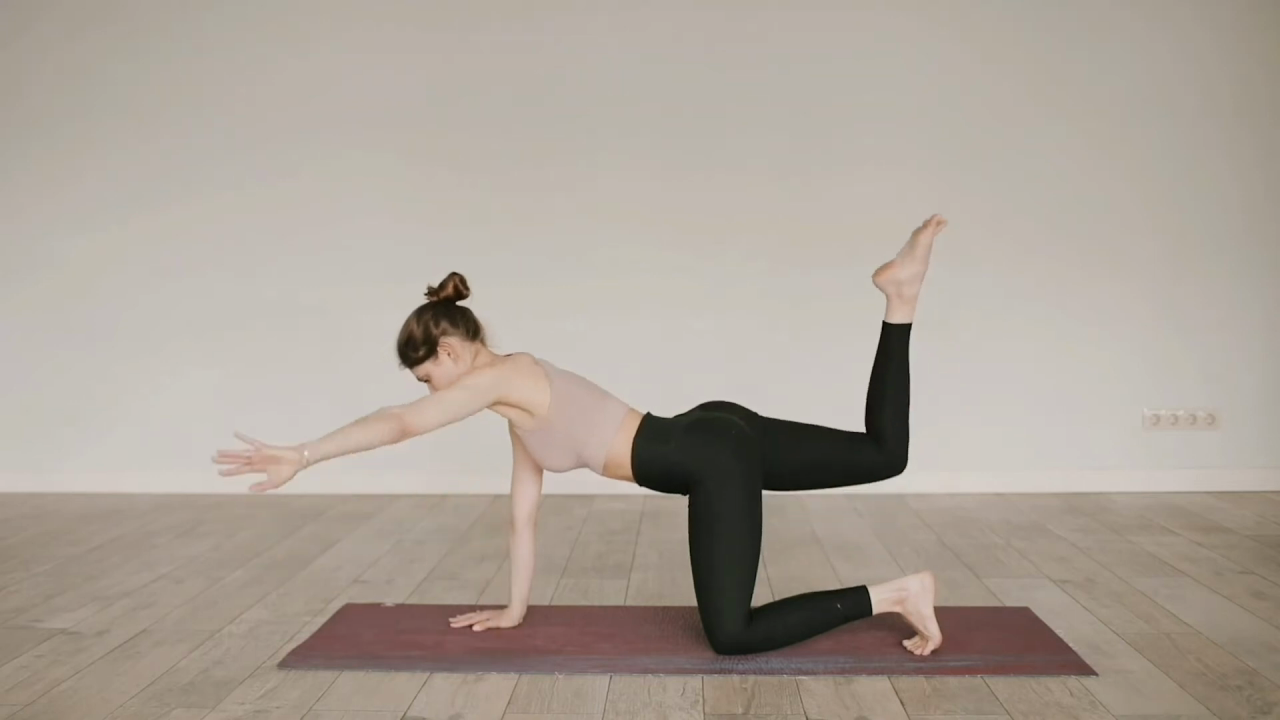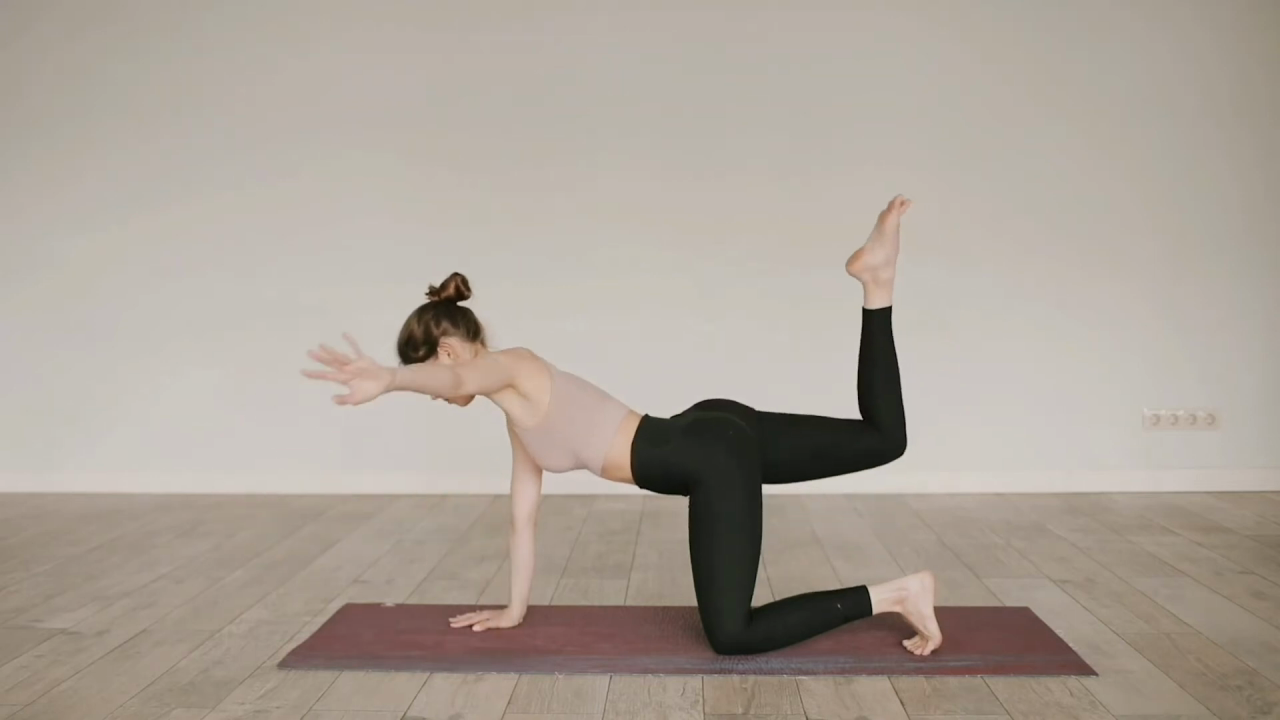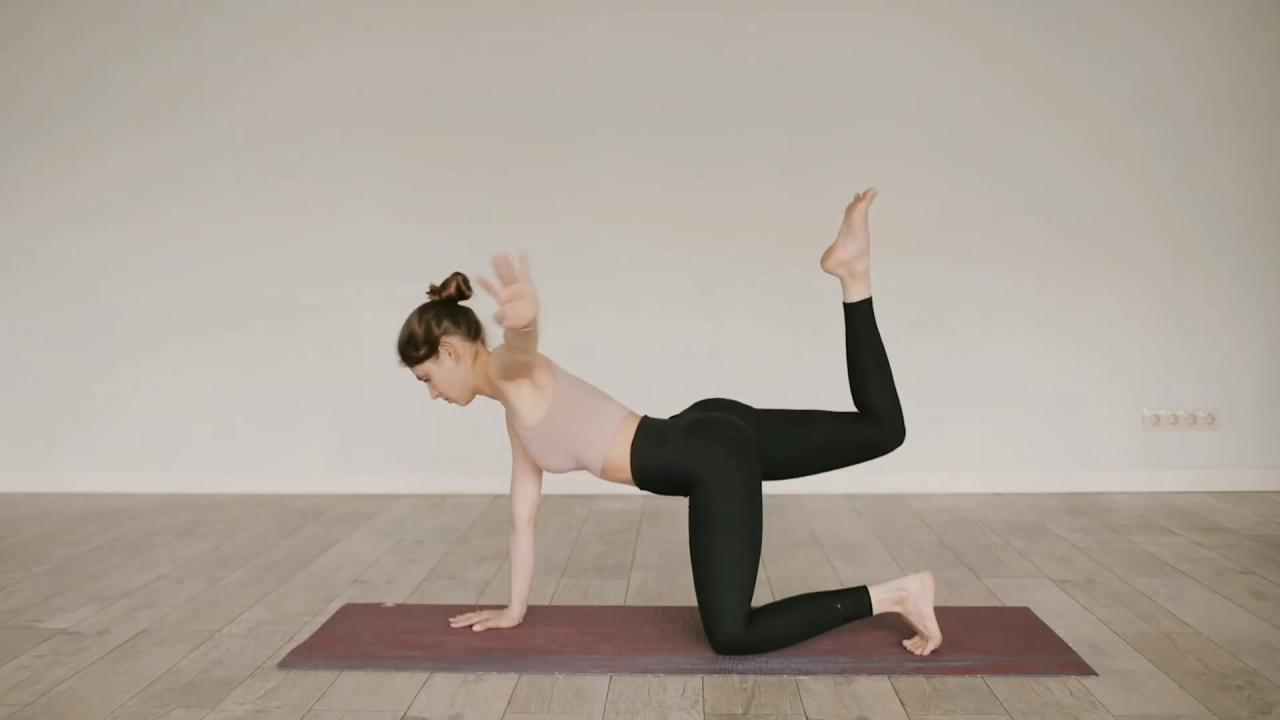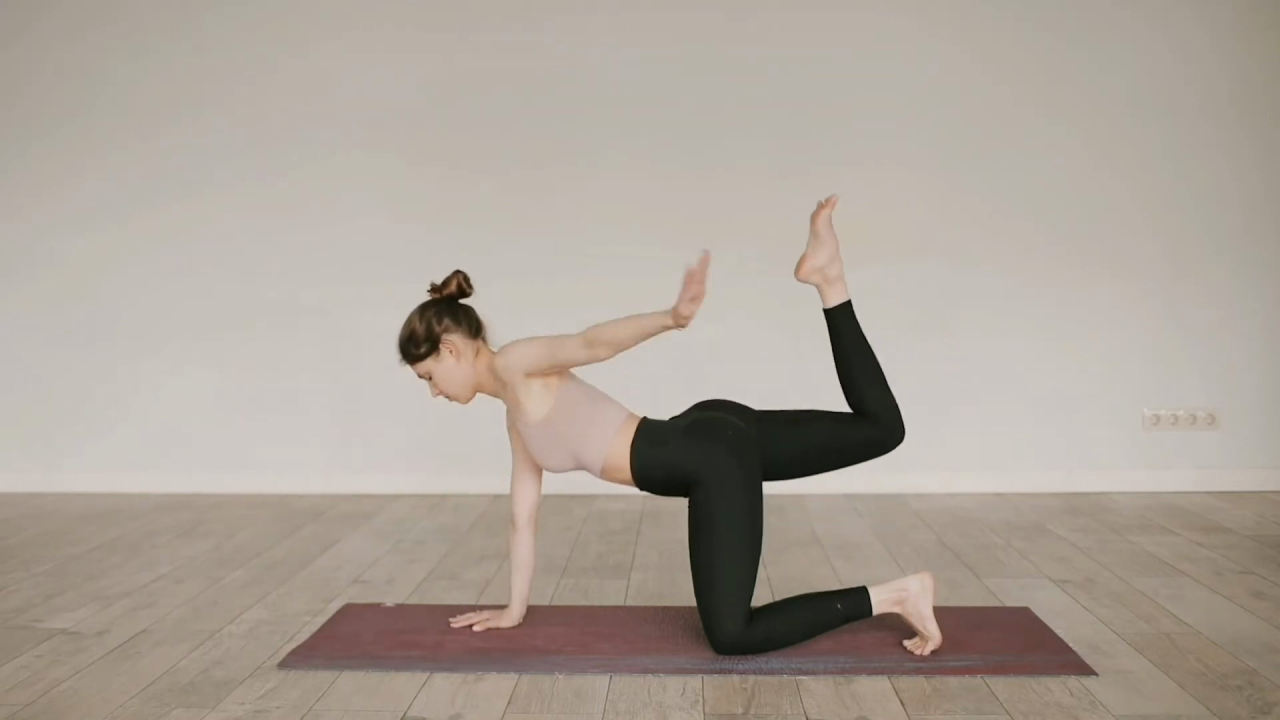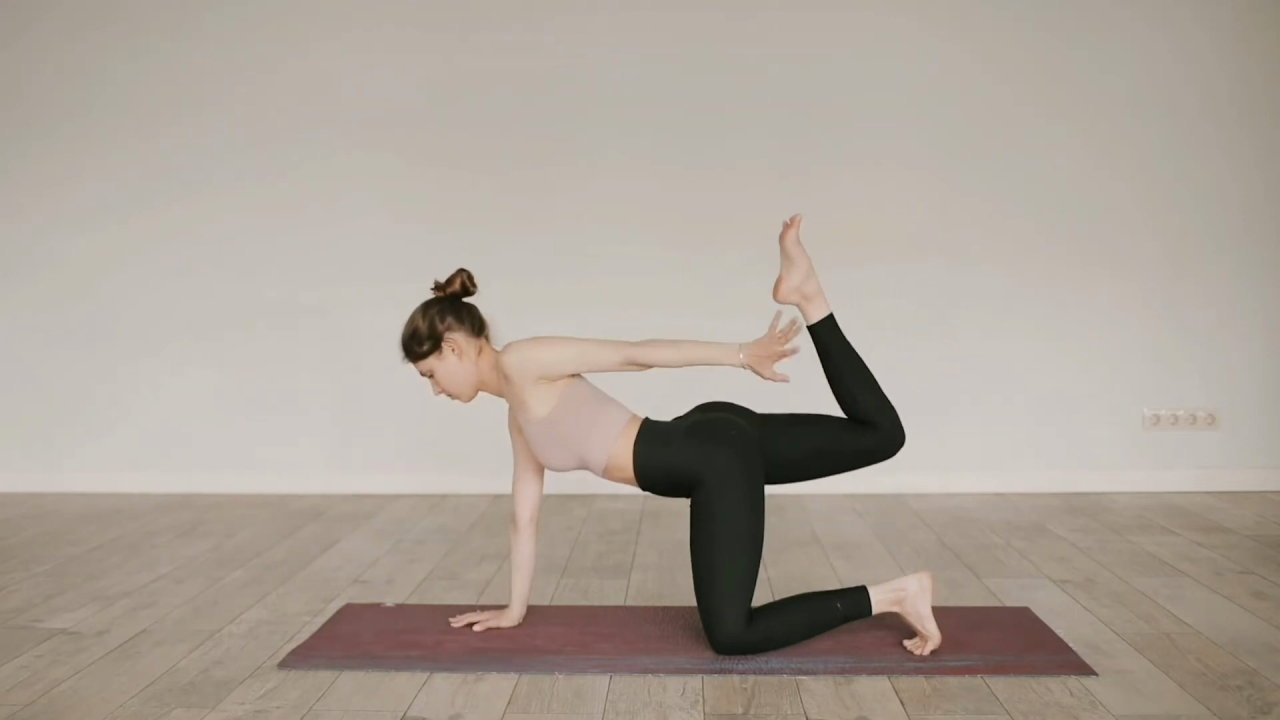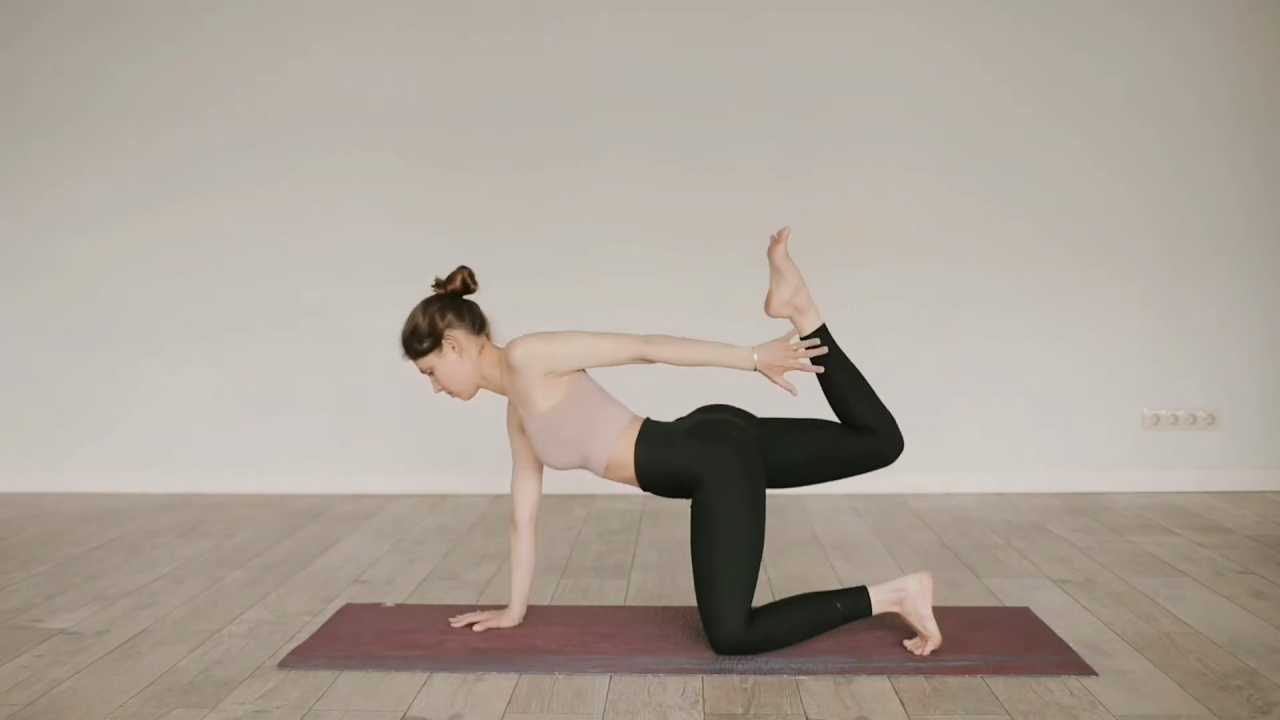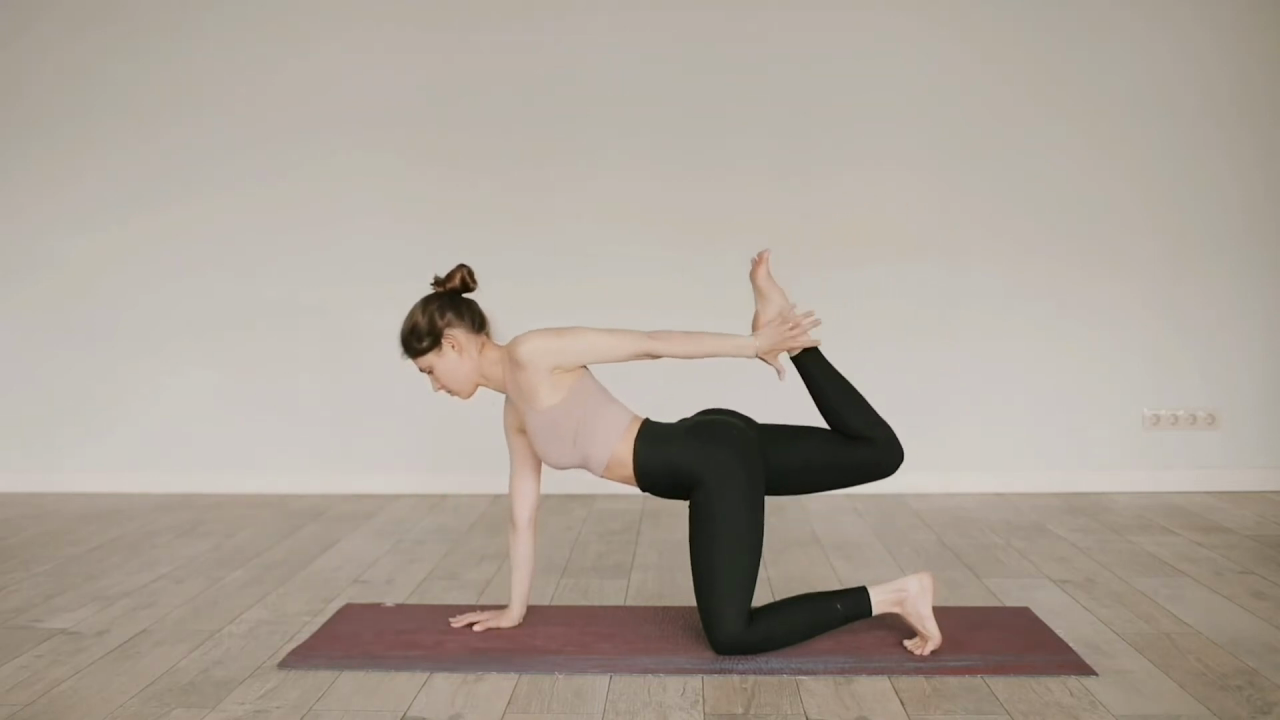
dt=0.2s
person 1, frame 1
left shoulder: (501, 376)
right shoulder: (517, 395)
left elbow: (406, 420)
right elbow: (524, 513)
left wrist: (301, 455)
right wrist: (514, 608)
left hip: (714, 460)
right hip: (717, 440)
left knee: (730, 635)
right knee: (883, 455)
left ankle: (890, 596)
right ankle: (899, 296)
person 1, frame 2
left shoulder: (511, 368)
right shoulder: (521, 410)
left elbow: (456, 380)
right elbow: (524, 513)
left wrist: (388, 379)
right wrist: (515, 609)
left hip: (713, 461)
right hip: (716, 437)
left knee: (732, 636)
right knee: (883, 438)
left ankle: (891, 596)
right ankle: (876, 281)
person 1, frame 3
left shoulder: (513, 374)
right shoulder: (517, 414)
left elbow: (519, 354)
right elbow: (523, 515)
left wrist: (520, 322)
right wrist: (513, 609)
left hip: (713, 458)
right hip: (715, 439)
left knee: (731, 636)
right knee: (882, 430)
left ankle: (893, 596)
right ankle: (851, 276)
person 1, frame 4
left shoulder: (513, 366)
right shoulder: (518, 411)
left elbow: (588, 344)
right elbow: (523, 515)
left wrist: (669, 317)
right wrist: (514, 609)
left hip: (713, 455)
right hip: (714, 441)
left knee: (732, 636)
right knee: (881, 429)
left ankle: (891, 596)
right ankle: (828, 282)
person 1, frame 5
left shoulder: (519, 363)
right shoulder: (519, 409)
left elbow: (631, 354)
right elbow: (525, 514)
left wrist: (740, 356)
right wrist: (514, 609)
left hip: (716, 456)
right hip: (713, 447)
left knee: (732, 636)
right knee: (881, 436)
left ankle: (891, 594)
person 1, frame 6
left shoulder: (526, 358)
right shoulder: (518, 410)
left elbow: (645, 347)
right elbow: (524, 514)
left wrist: (754, 357)
right wrist: (513, 608)
left hip: (717, 455)
right hip: (713, 448)
left knee: (731, 635)
left ankle: (891, 594)
person 1, frame 7
left shoulder: (531, 354)
right shoulder: (516, 411)
left elbow: (649, 344)
right elbow: (523, 514)
left wrist: (752, 346)
right wrist: (514, 608)
left hip: (715, 457)
right hip: (708, 455)
left knee: (732, 636)
left ankle: (892, 596)
